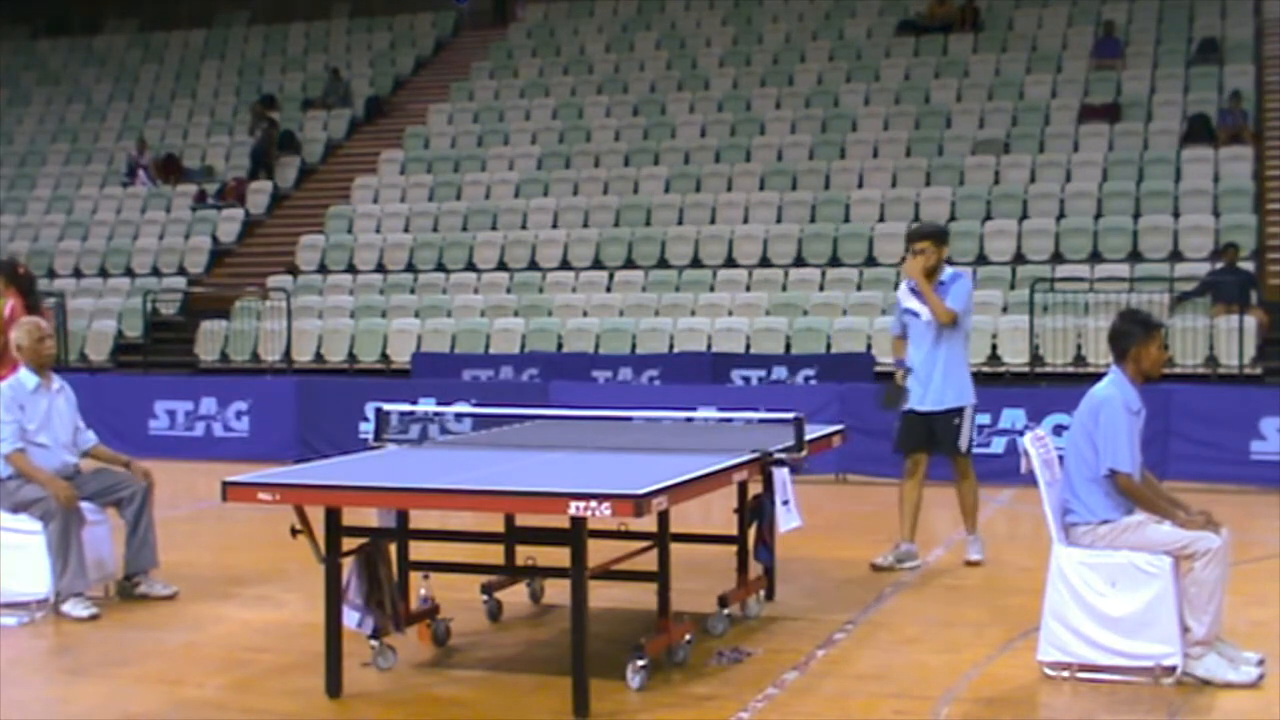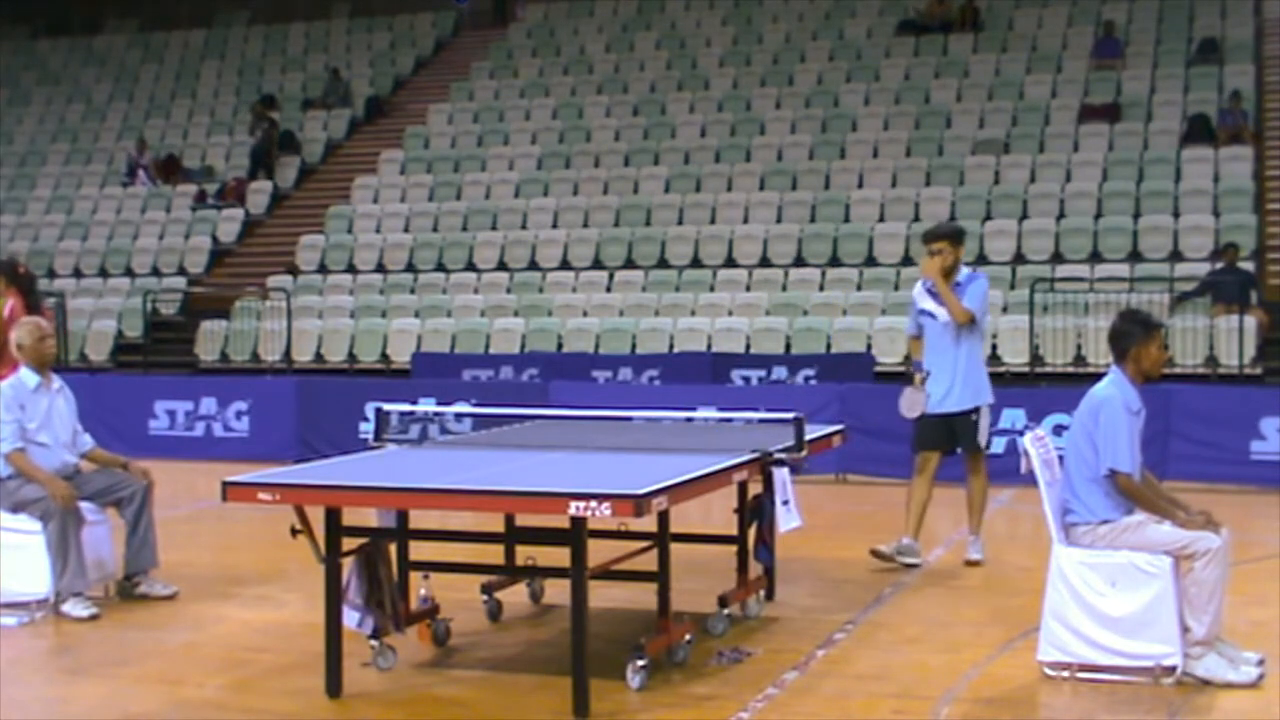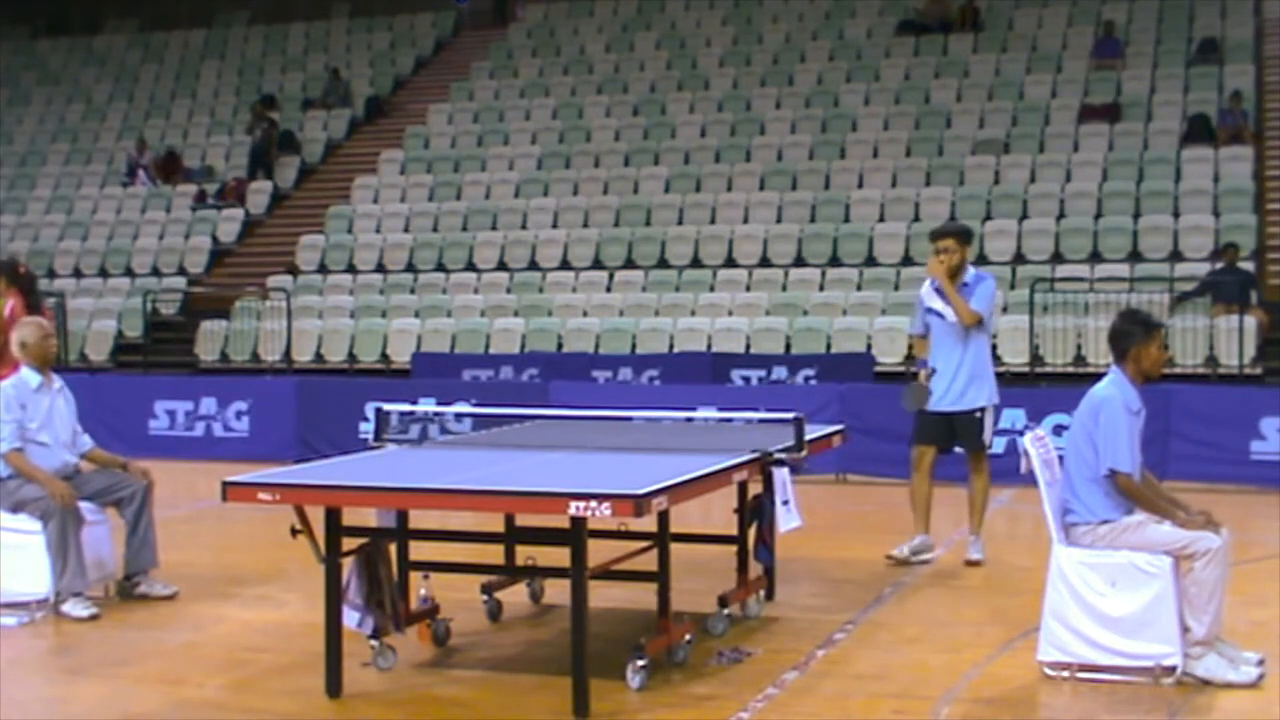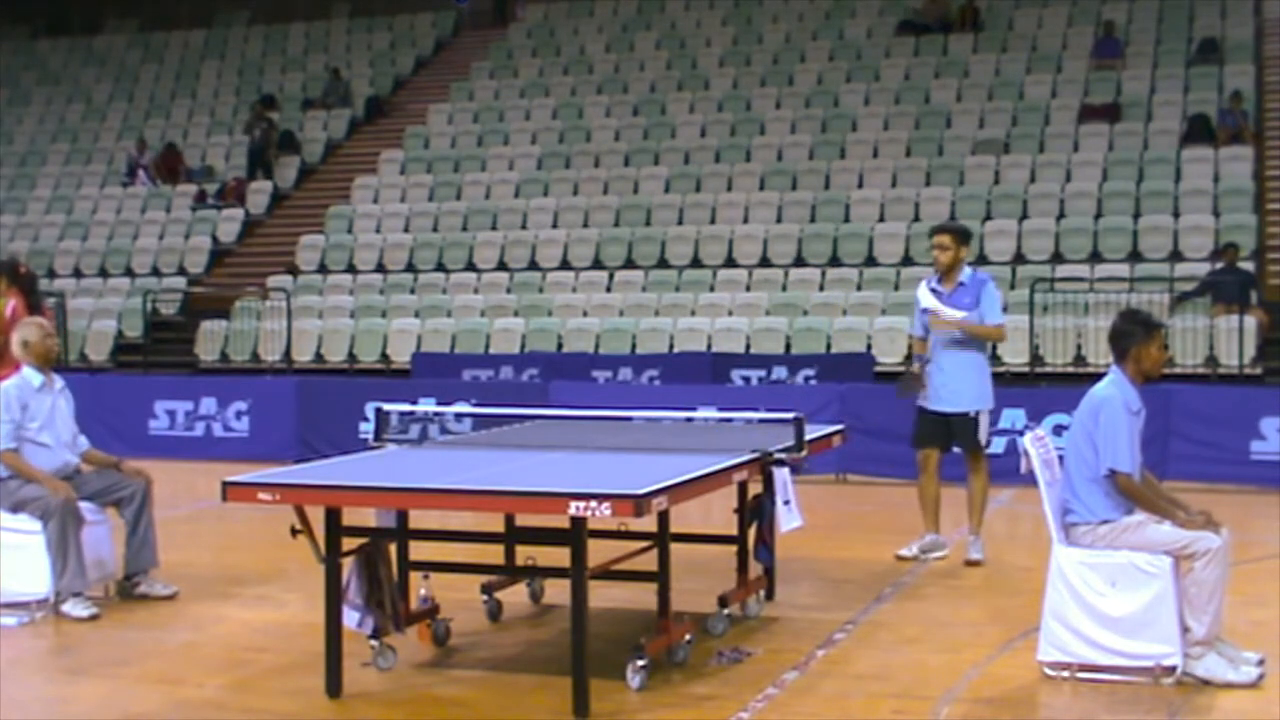
dt=0.2s
person 1, frame 1
left shoulder: (1124, 397)
right shoulder: (1111, 400)
left elbow: (1137, 472)
right elbow: (1124, 481)
left wrist: (1186, 510)
right wrist: (1179, 518)
left hip: (1116, 514)
right hip: (1098, 524)
left knee: (1214, 534)
right knee: (1206, 544)
left ankle: (1205, 638)
right ankle: (1197, 651)
person 1, frame 2
left shoulder: (1124, 397)
right shoulder: (1111, 400)
left elbow: (1137, 472)
right elbow: (1124, 481)
left wrist: (1186, 510)
right wrist: (1179, 518)
left hip: (1116, 514)
right hip: (1099, 524)
left knee: (1215, 534)
right knee: (1206, 544)
left ankle: (1205, 638)
right ankle: (1197, 652)
person 1, frame 3
left shoulder: (1124, 397)
right shoulder: (1111, 400)
left elbow: (1137, 473)
right elbow: (1123, 481)
left wrist: (1186, 510)
right wrist: (1179, 519)
left hip: (1116, 515)
right hip: (1099, 524)
left knee: (1214, 534)
right knee: (1206, 544)
left ankle: (1205, 638)
right ankle: (1197, 652)
person 1, frame 4
left shoulder: (1124, 397)
right shoulder: (1111, 400)
left elbow: (1137, 473)
right elbow: (1123, 481)
left wrist: (1186, 510)
right wrist: (1179, 519)
left hip: (1116, 515)
right hip: (1099, 524)
left knee: (1214, 534)
right knee: (1206, 544)
left ankle: (1205, 638)
right ankle: (1197, 652)
person 2, frame 1
left shoulder: (960, 282)
right shoulder: (905, 290)
left elbow: (946, 317)
left wrist: (921, 280)
right wrist: (901, 365)
left hip: (952, 396)
right hip: (916, 397)
left knee: (961, 466)
right knee: (913, 468)
left ankle: (972, 537)
right ankle: (906, 547)
person 2, frame 2
left shoulder: (976, 282)
right shoulder: (921, 290)
left elbow: (963, 317)
left wrist: (939, 280)
right wrist: (918, 367)
left hip: (969, 396)
right hip: (933, 397)
left knee: (975, 463)
right knee: (923, 466)
left ankle: (974, 539)
right ankle: (909, 543)
person 2, frame 3
left shoulder: (984, 283)
right shoulder: (927, 290)
left elbow: (970, 319)
left wrist: (945, 281)
right wrist: (922, 365)
left hip: (974, 395)
right hip: (936, 394)
left knee: (977, 462)
right knee: (920, 459)
left ankle: (975, 539)
right ankle: (922, 539)
person 2, frame 4
left shoulder: (982, 286)
right shoulder: (925, 290)
left elbow: (997, 332)
left wrist: (954, 325)
right wrist: (919, 361)
left hip: (971, 396)
right hip: (933, 395)
left knee: (976, 462)
right knee: (926, 461)
left ankle: (974, 539)
right ankle: (933, 538)
person 3, frame 1
left shoulder: (62, 389)
left elbow: (84, 440)
left wrist: (128, 462)
right wrist: (49, 481)
left hip: (69, 476)
left knee: (136, 486)
right knee: (61, 505)
left ankle: (136, 577)
right ankle: (69, 595)
person 3, frame 2
left shoulder: (61, 390)
left elbow: (81, 443)
left wrist: (126, 463)
right wrist: (48, 480)
left hip: (69, 476)
left knee: (136, 486)
right knee: (61, 505)
left ankle: (136, 576)
right ankle: (69, 594)
person 3, frame 3
left shoulder: (61, 390)
left elbow: (80, 443)
left wrist: (125, 464)
right wrist: (47, 480)
left hip: (69, 476)
left knee: (136, 486)
right knee: (61, 505)
left ankle: (136, 576)
right ankle: (69, 594)
person 3, frame 4
left shoulder: (61, 389)
left elbow: (77, 444)
left wrist: (119, 464)
right wrist: (45, 480)
left hip: (69, 476)
left knee: (136, 486)
right knee: (61, 504)
left ankle: (136, 576)
right ankle: (69, 594)
